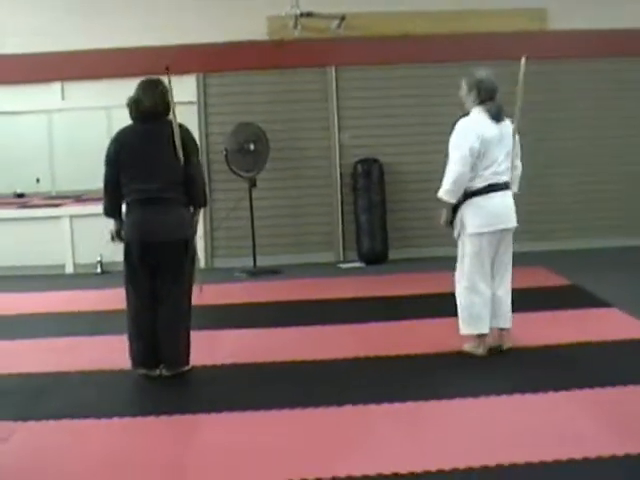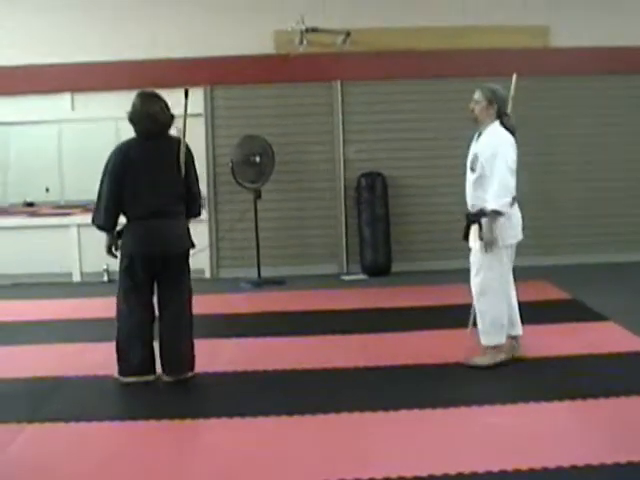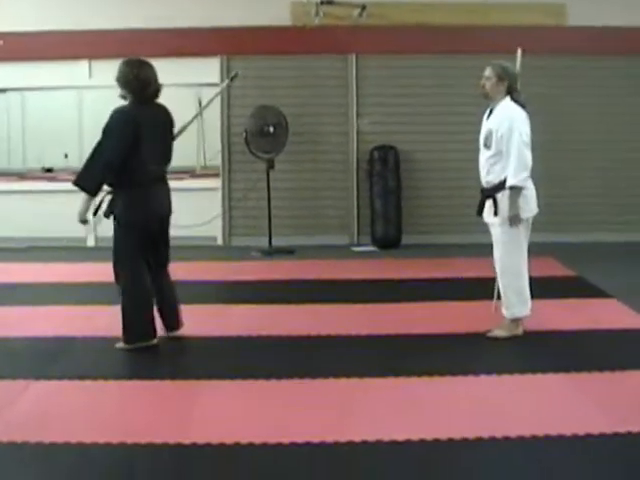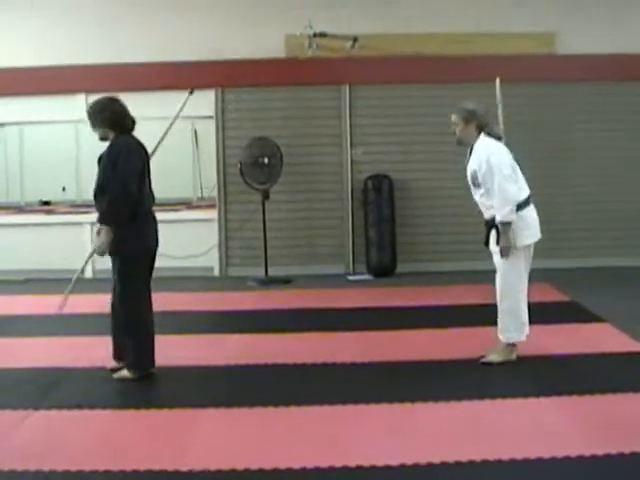
dt=0.4s
person 1, frame 1
left shoulder: (122, 138)
right shoulder: (181, 134)
left elbow: (111, 183)
right elbow: (195, 180)
left wrist: (116, 220)
right wrist: (193, 215)
left hip: (138, 223)
right hip: (175, 222)
left knee: (140, 296)
right knee: (175, 295)
left ankle: (146, 361)
right ankle: (174, 361)
person 1, frame 2
left shoulder: (124, 152)
right shoulder: (179, 148)
left elbow: (110, 196)
right elbow: (193, 193)
left wrist: (110, 233)
left hip: (140, 236)
right hip: (175, 234)
left knee: (134, 302)
right knee: (176, 302)
left ankle: (137, 367)
right ankle: (178, 366)
person 1, frame 3
left shoulder: (124, 116)
right shoulder: (162, 114)
left elbow: (106, 158)
left wrist: (88, 199)
left hip: (134, 201)
right hip: (158, 197)
left knee: (130, 267)
right knee: (157, 262)
left ankle: (140, 334)
right ankle: (171, 322)
person 1, frame 4
left shoulder: (123, 148)
right shoulder: (124, 145)
left elbow: (120, 195)
left wrist: (106, 231)
right wrist: (107, 229)
left hip: (131, 234)
right hip: (134, 232)
left knee: (132, 298)
right knee: (126, 296)
left ankle: (139, 364)
right ankle: (127, 357)
person 2, frame 1
left shoulder: (467, 126)
right shoulder: (505, 124)
left elbow: (458, 172)
right elbow: (515, 167)
left wrist: (447, 208)
left hip: (477, 208)
right hip: (502, 204)
left knee: (472, 275)
right knee: (499, 274)
left ankle: (479, 339)
right ankle: (502, 333)
person 2, frame 2
left shoulder: (499, 139)
right shoulder: (483, 137)
left elbow: (502, 185)
left wrist: (491, 226)
left hip: (495, 222)
right hip: (487, 220)
left knee: (486, 285)
right knee: (499, 283)
left ankle: (495, 347)
right ankle: (511, 341)
person 2, frame 3
left shoulder: (512, 115)
right shoulder: (493, 113)
left elbow: (519, 161)
left wrist: (513, 202)
left hip: (510, 197)
right hip: (499, 196)
left knee: (510, 260)
right knee: (507, 259)
left ankle: (514, 322)
right ankle: (515, 316)
person 2, frame 4
left shoulder: (489, 151)
right shoulder: (476, 151)
left elbow: (506, 193)
left wrist: (505, 235)
left hip: (516, 224)
right hip: (506, 224)
left knee: (510, 285)
right knee: (510, 284)
left ankle: (509, 346)
right ankle: (510, 341)
